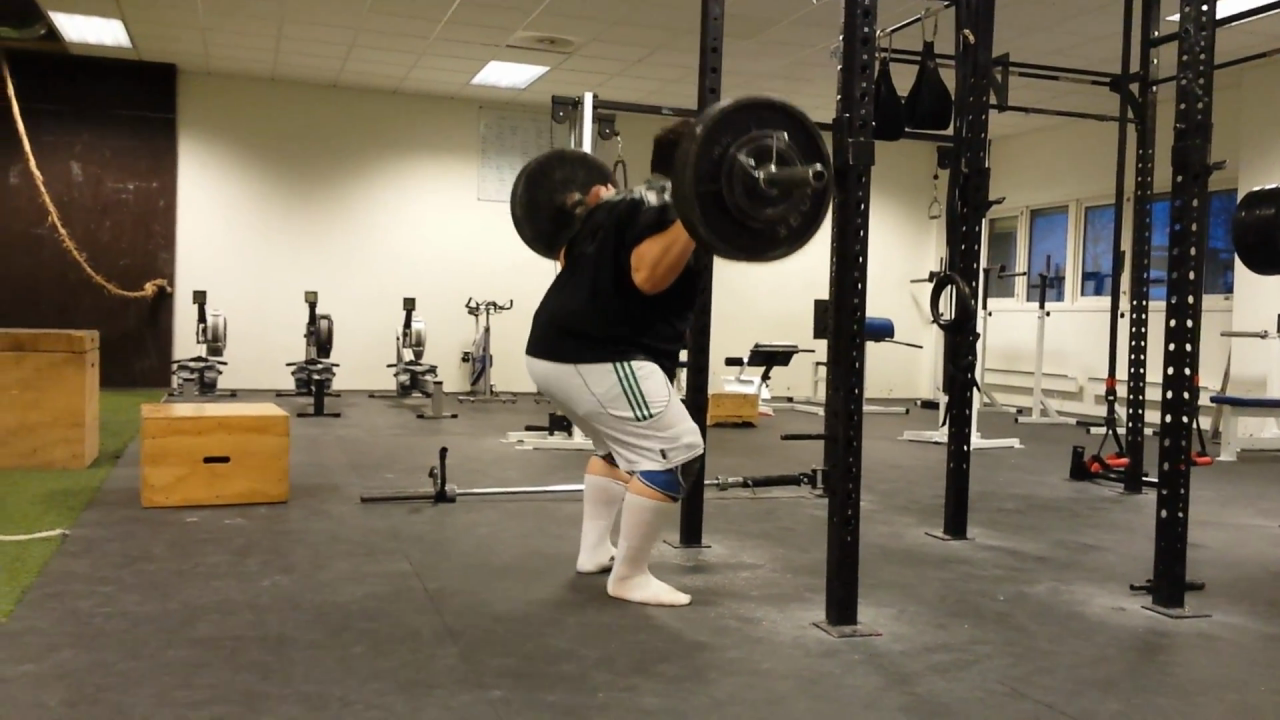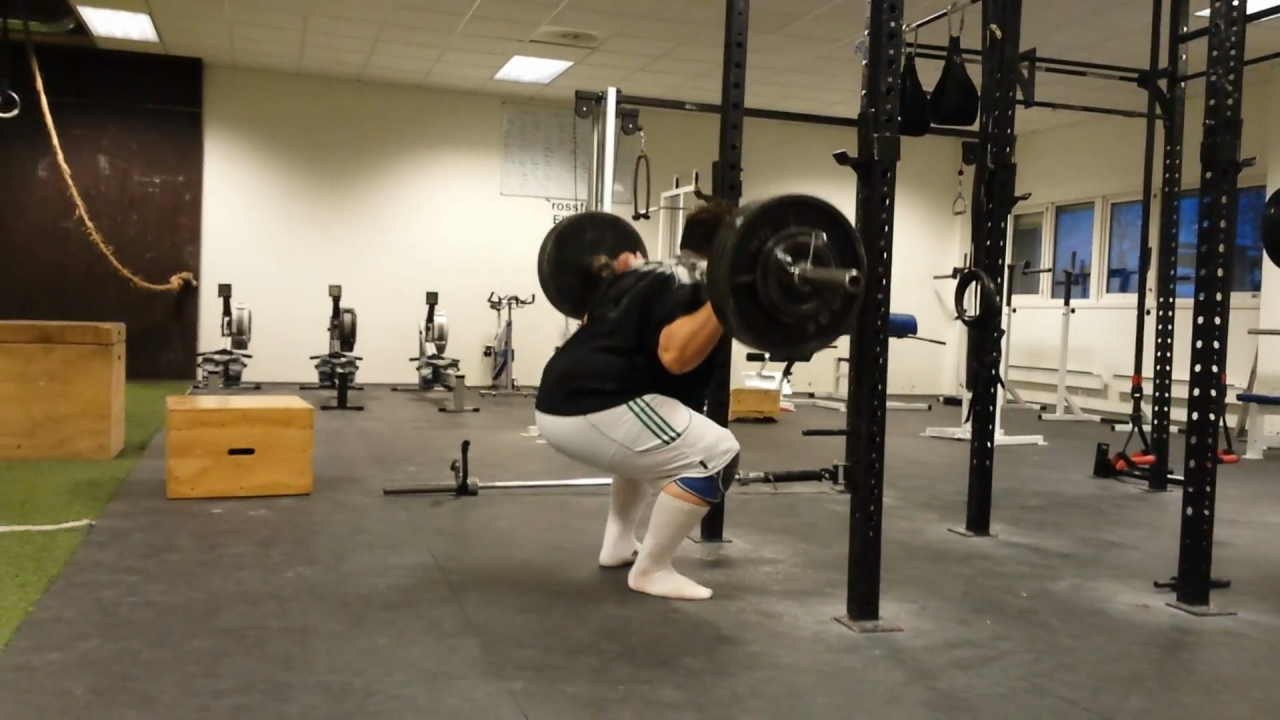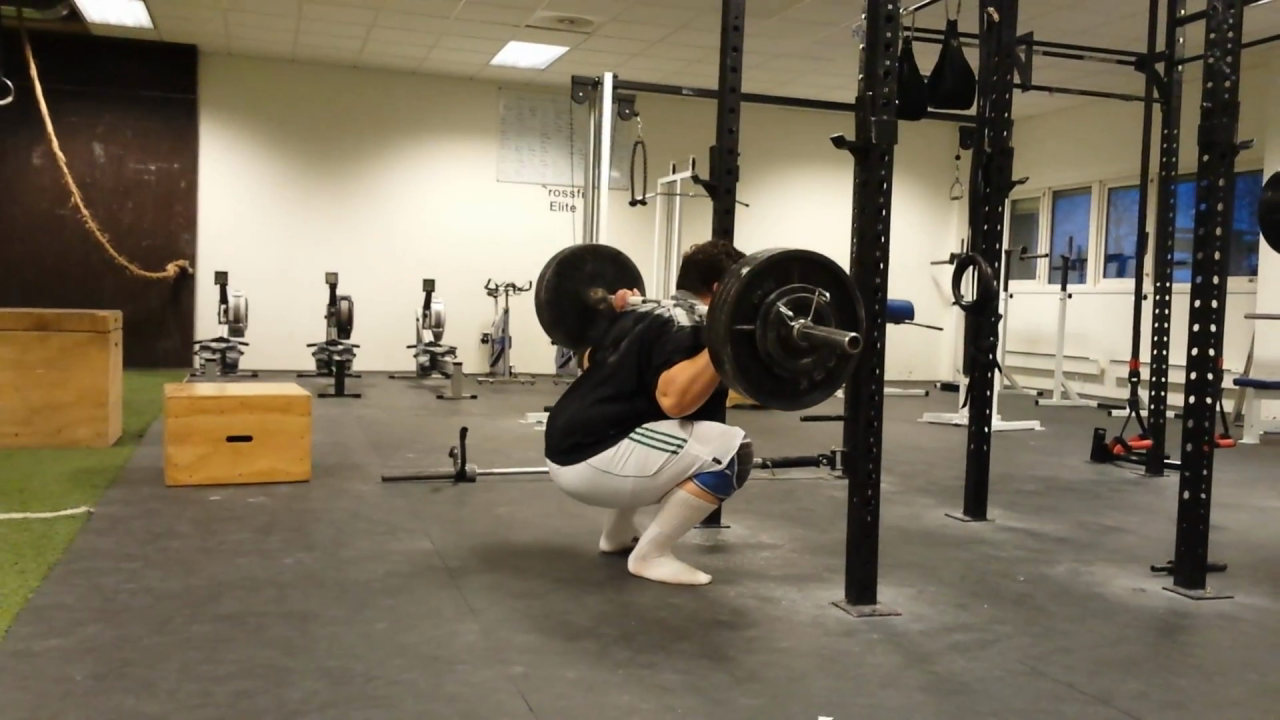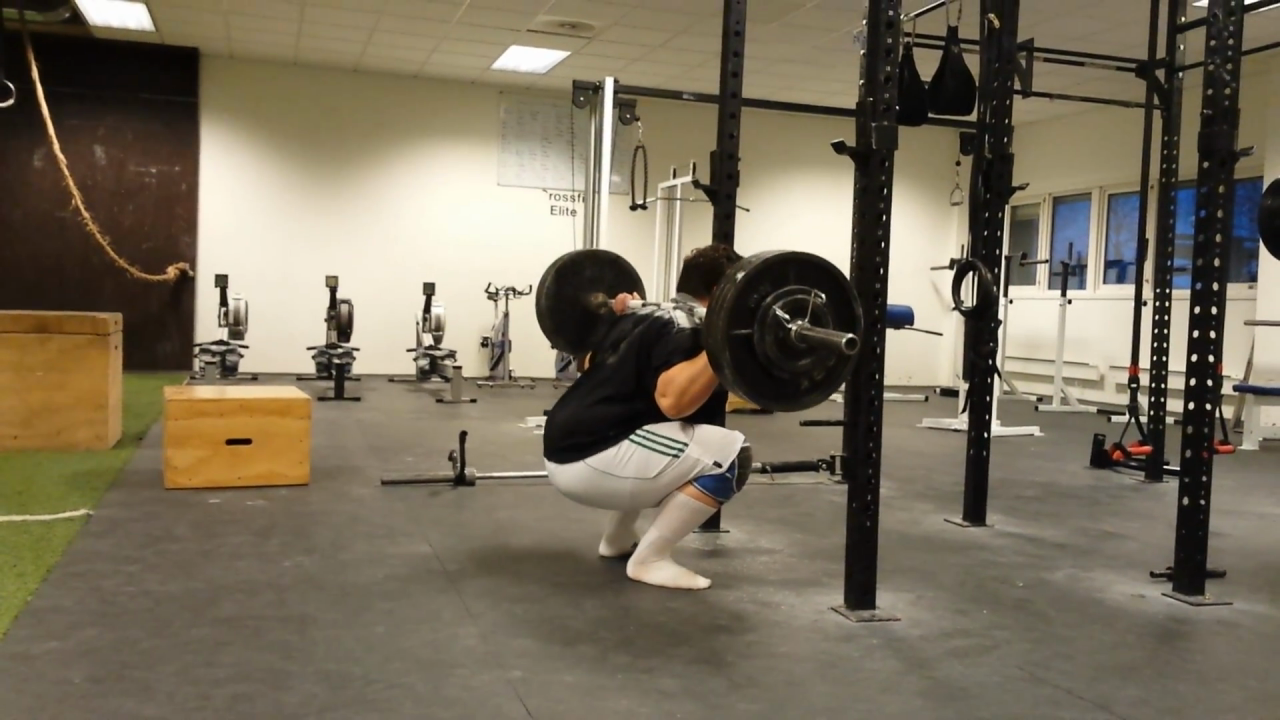
dt=0.5s
person 1, frame 1
left shoulder: (615, 205)
right shoulder: (667, 211)
left elbow: (569, 261)
right elbow: (648, 276)
left wrist: (590, 211)
left hip: (550, 351)
right hip: (591, 356)
left knee: (620, 443)
right knee: (673, 452)
left ankle: (594, 550)
right ankle: (630, 576)
person 1, frame 2
left shoulder: (644, 274)
right shoulder: (693, 289)
left elbow: (593, 323)
right elbow: (676, 355)
left wrist: (618, 274)
left hip: (557, 405)
right hip: (591, 409)
left knee: (649, 450)
right knee: (715, 456)
left ankle: (618, 546)
right ankle: (651, 570)
person 1, frame 3
left shoulder: (640, 313)
right shoulder: (686, 330)
left elbow: (590, 363)
right elbow: (674, 400)
left wrist: (616, 313)
left hip: (568, 449)
right hip: (593, 460)
right knee: (730, 452)
left ankle: (618, 532)
right ankle: (651, 555)
person 1, frame 4
left shoulder: (643, 316)
right shoulder: (687, 332)
left elbow: (592, 366)
right elbow: (673, 401)
left wrist: (617, 318)
left hip: (565, 451)
right hip: (593, 460)
right knee: (729, 456)
left ankle: (619, 538)
right ankle: (651, 559)
